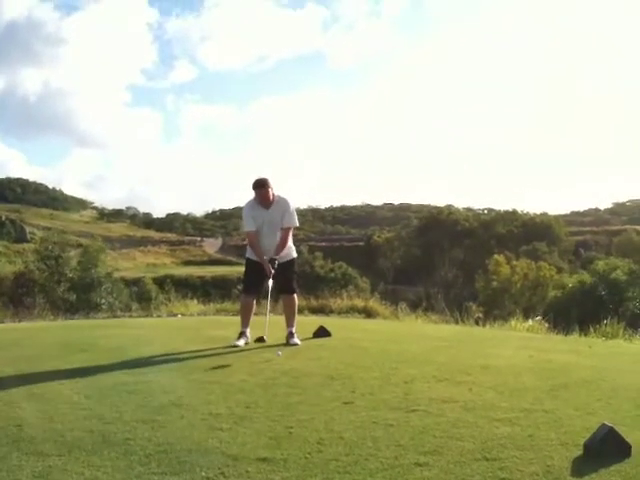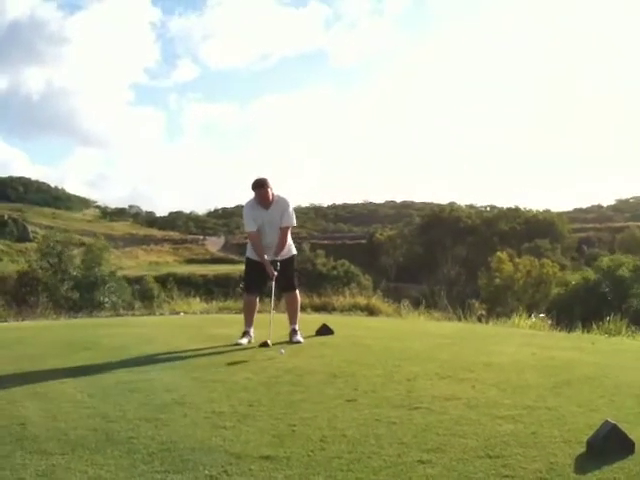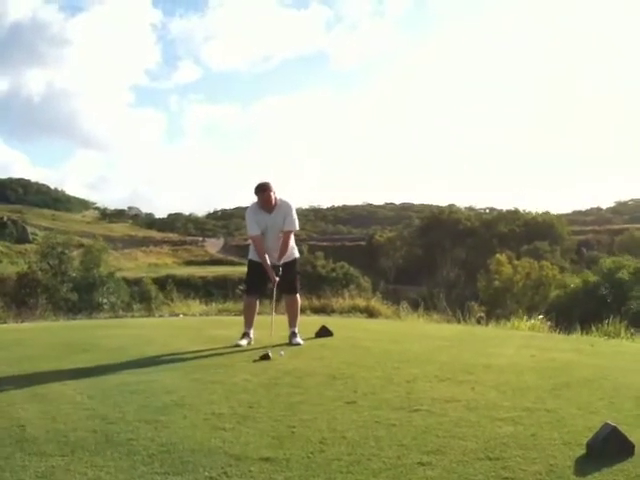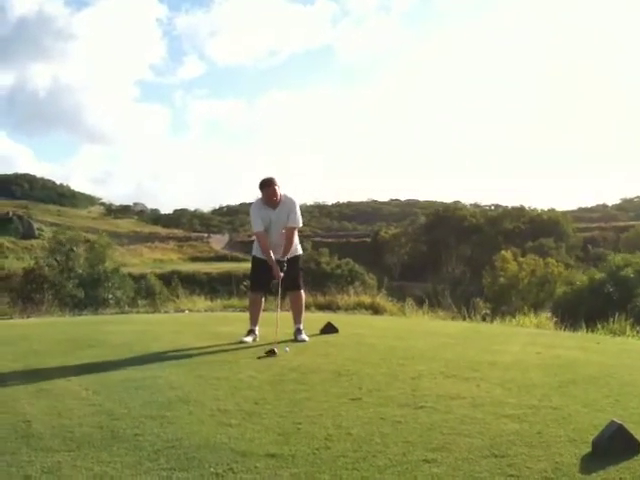
dt=0.3s
person 1, frame 1
left shoulder: (285, 205)
right shoulder: (248, 208)
left elbow: (286, 234)
right elbow: (252, 238)
left wrist: (275, 257)
right wrist: (264, 262)
left hip: (284, 256)
right hip: (256, 257)
left knee: (289, 293)
right knee: (248, 294)
left ankle: (291, 332)
right ankle: (244, 333)
person 1, frame 2
left shoulder: (284, 204)
right shoulder: (249, 208)
left elbow: (285, 233)
right elbow: (253, 239)
left wrist: (275, 258)
right wrist: (266, 263)
left hip: (284, 254)
right hip: (256, 256)
left knee: (291, 290)
right knee: (250, 292)
left ankle: (294, 330)
right ankle: (248, 332)
person 1, frame 3
left shoulder: (287, 208)
right shoulder: (251, 212)
left elbow: (287, 237)
right elbow: (258, 243)
left wrist: (278, 263)
right wrist: (269, 268)
left hip: (286, 257)
right hip: (259, 258)
left knee: (292, 293)
right knee: (251, 294)
left ankle: (294, 332)
right ankle: (248, 333)
person 1, frame 4
left shoulder: (291, 204)
right shoulder: (256, 208)
left elbow: (291, 234)
right elbow: (261, 239)
left wrist: (283, 258)
right wrist: (273, 265)
left hip: (290, 253)
right hip: (263, 255)
left knee: (296, 290)
right knee: (256, 291)
left ankle: (299, 329)
right ankle: (253, 330)
